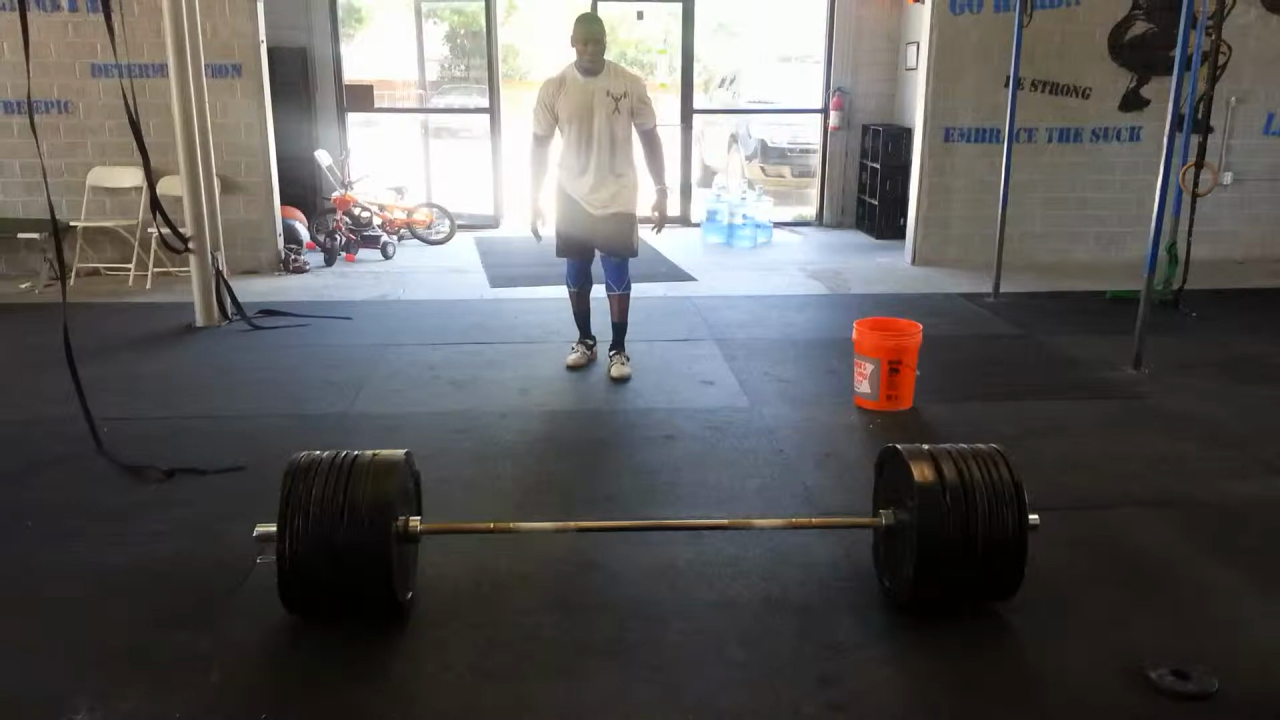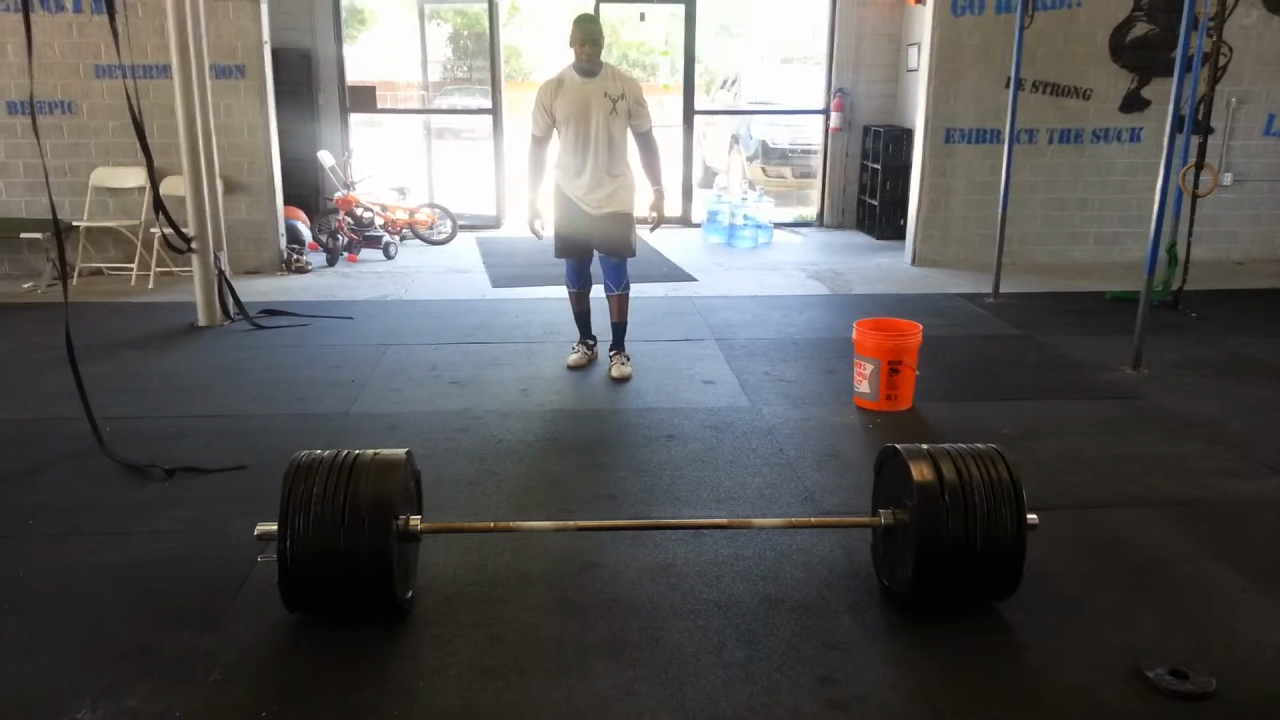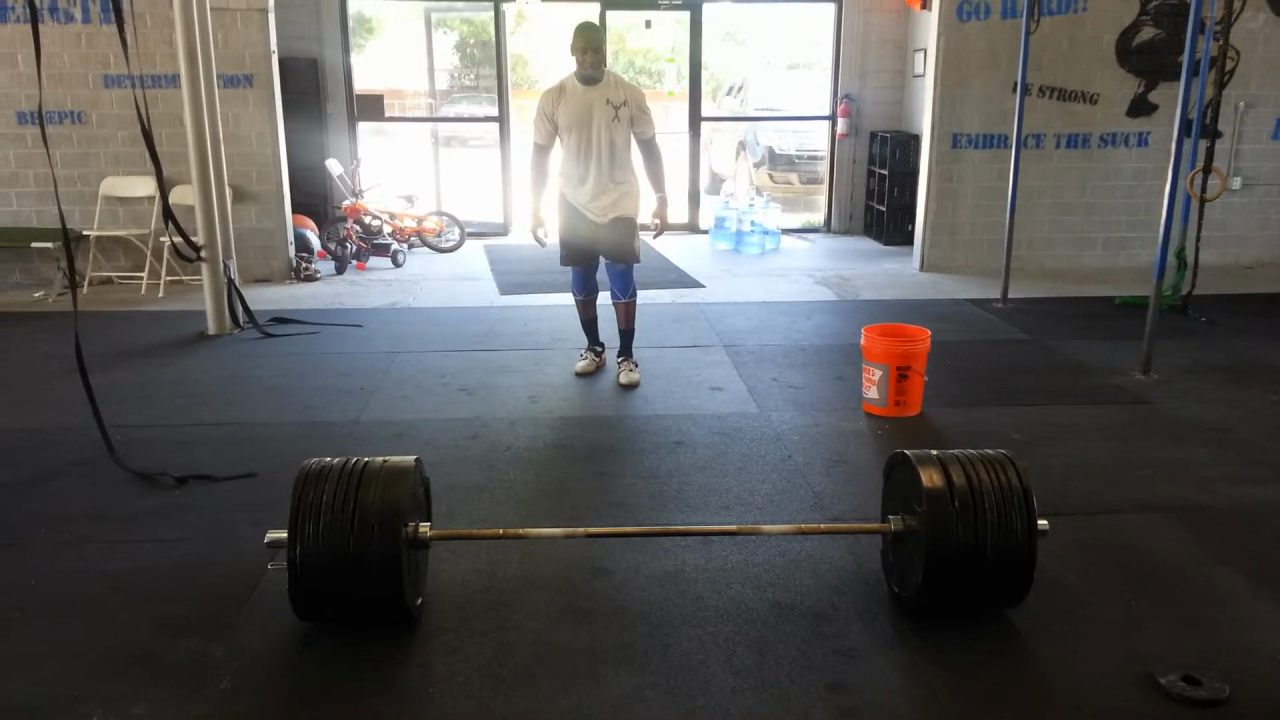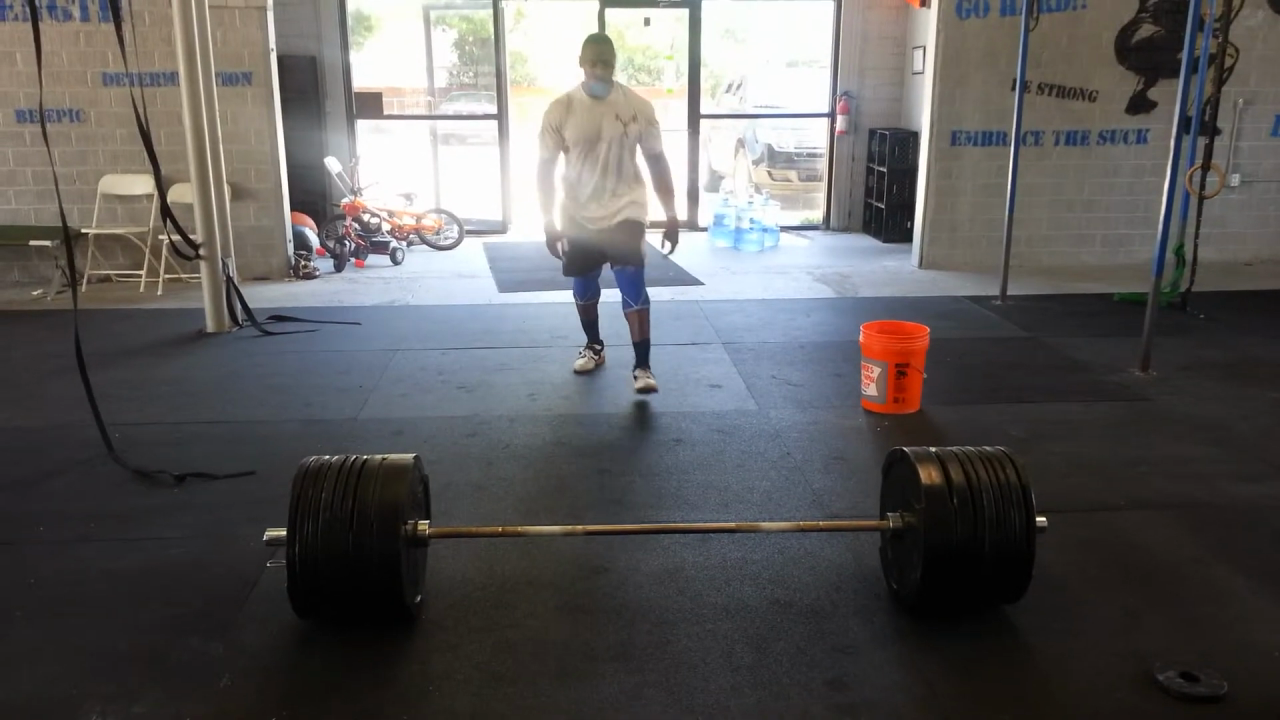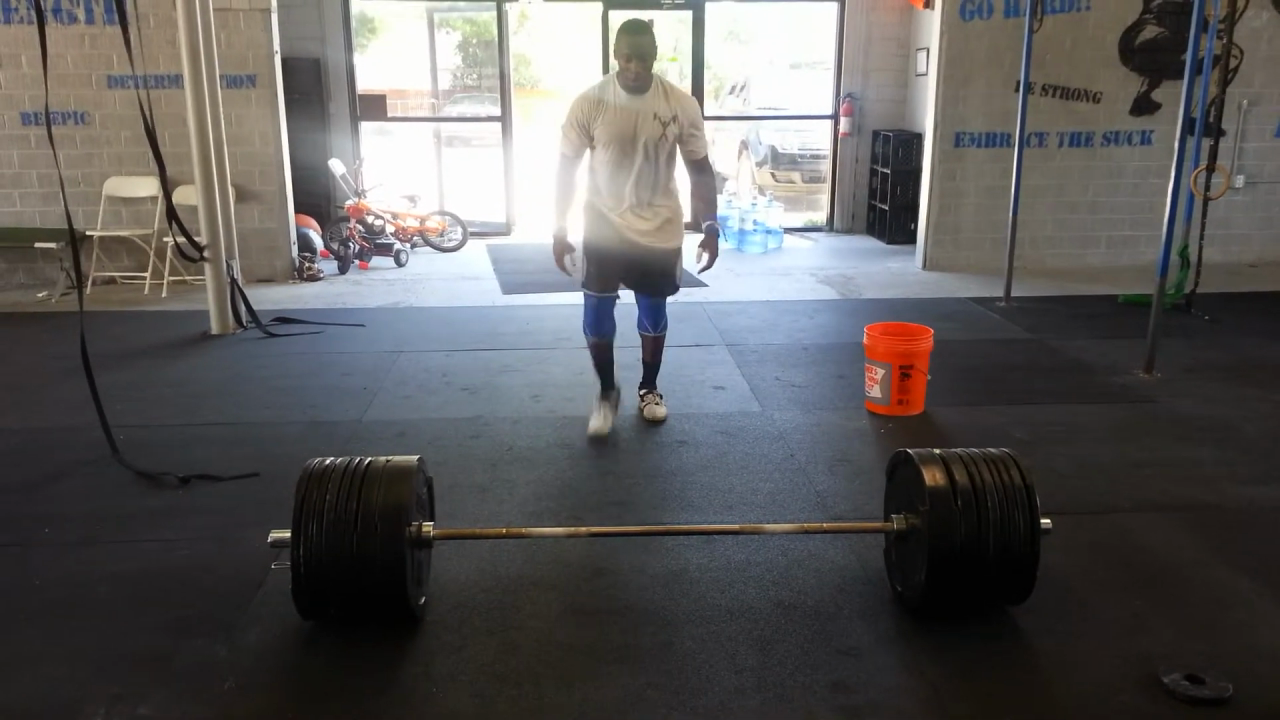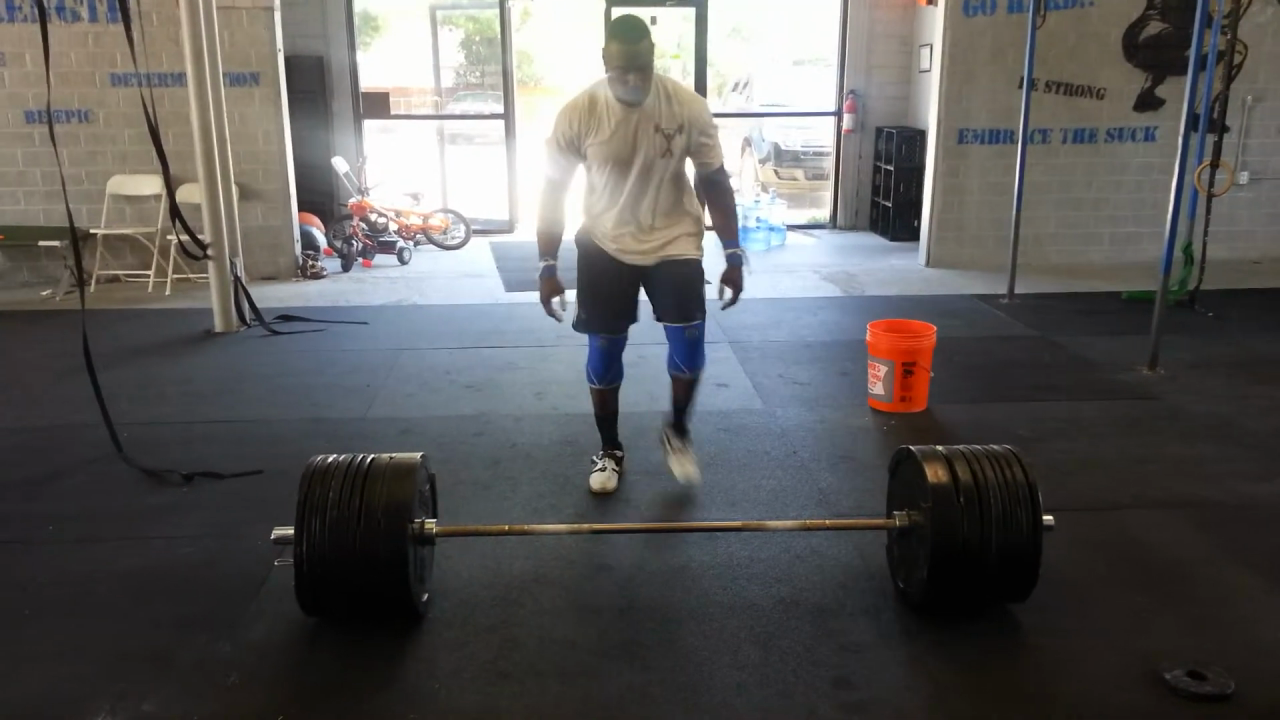
dt=0.5s
person 1, frame 1
left shoulder: (630, 84)
right shoulder: (554, 88)
left elbow: (650, 139)
right elbow: (540, 145)
left wrist: (661, 192)
right wrist: (535, 200)
left hip: (618, 197)
right hip: (572, 197)
left knee: (617, 272)
right knee: (577, 271)
left ankle: (618, 349)
right ankle: (585, 341)
person 1, frame 2
left shoulder: (627, 86)
right shoulder: (552, 89)
left elbow: (646, 140)
right elbow: (538, 146)
left wrist: (658, 193)
right wrist: (532, 200)
left hip: (615, 198)
right hip: (570, 197)
left knee: (616, 273)
right knee: (576, 272)
left ankle: (619, 349)
right ankle: (586, 341)
person 1, frame 3
left shoulder: (629, 93)
right shoulder: (554, 98)
left elbow: (649, 148)
right elbow: (541, 155)
left wrist: (661, 199)
right wrist: (536, 208)
left hip: (619, 203)
right hip: (575, 204)
left knee: (621, 278)
right knee: (582, 278)
left ankle: (626, 356)
right ankle: (594, 348)
person 1, frame 4
left shoulder: (638, 107)
right shoulder: (560, 110)
left elbow: (657, 162)
right elbow: (546, 168)
left wrist: (671, 215)
right wrist: (550, 221)
left hip: (625, 208)
right hip: (579, 212)
left knee: (631, 279)
right knee: (584, 284)
left ankle: (642, 367)
right ankle: (594, 346)
person 1, frame 5
left shoulder: (681, 104)
right shoulder: (589, 103)
left elbow: (700, 169)
right elbow: (567, 167)
left wrist: (710, 227)
right wrist: (560, 229)
left hip: (660, 224)
right hip: (607, 220)
left knee: (653, 311)
right knee: (598, 305)
left ankle: (649, 388)
right ankle: (607, 394)
person 1, frame 6
left shoulder: (687, 106)
right shoulder: (578, 113)
left elbow: (715, 181)
right elbow: (555, 189)
left wrist: (733, 254)
right wrist: (547, 266)
left hip: (674, 238)
right hip: (605, 243)
left knee: (688, 338)
right knee: (605, 348)
left ankle: (678, 432)
right ankle: (609, 449)
